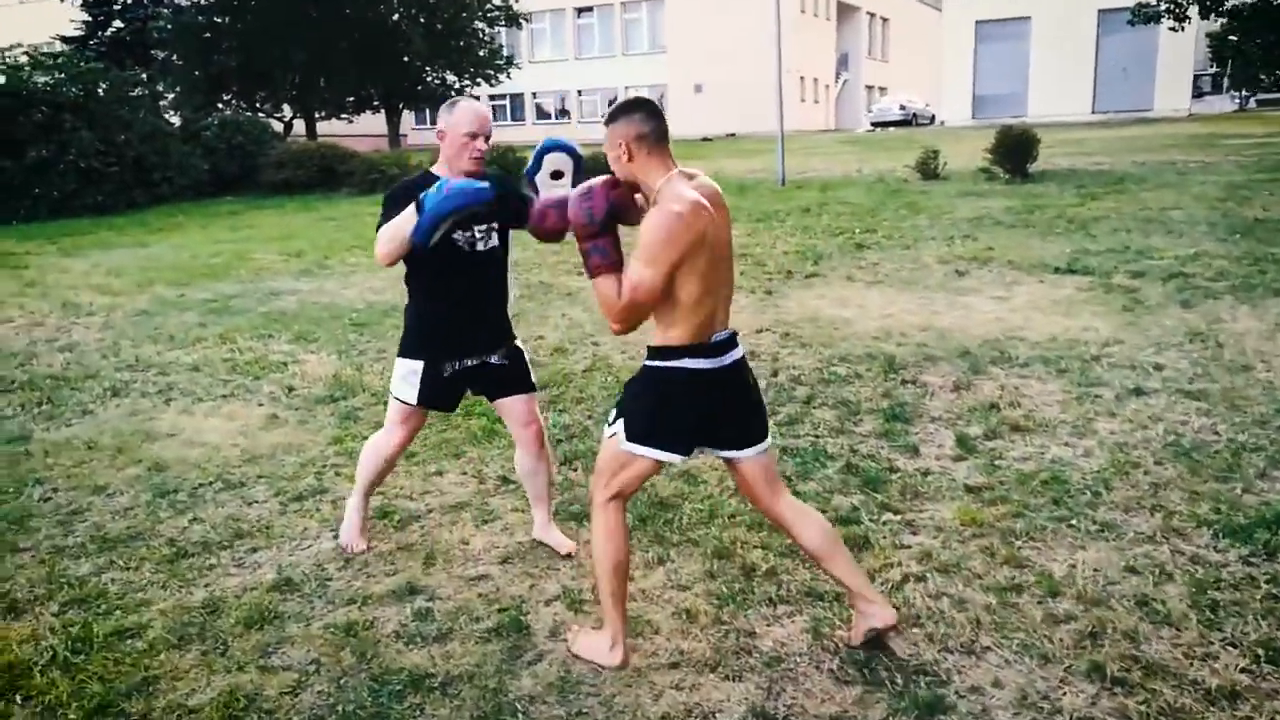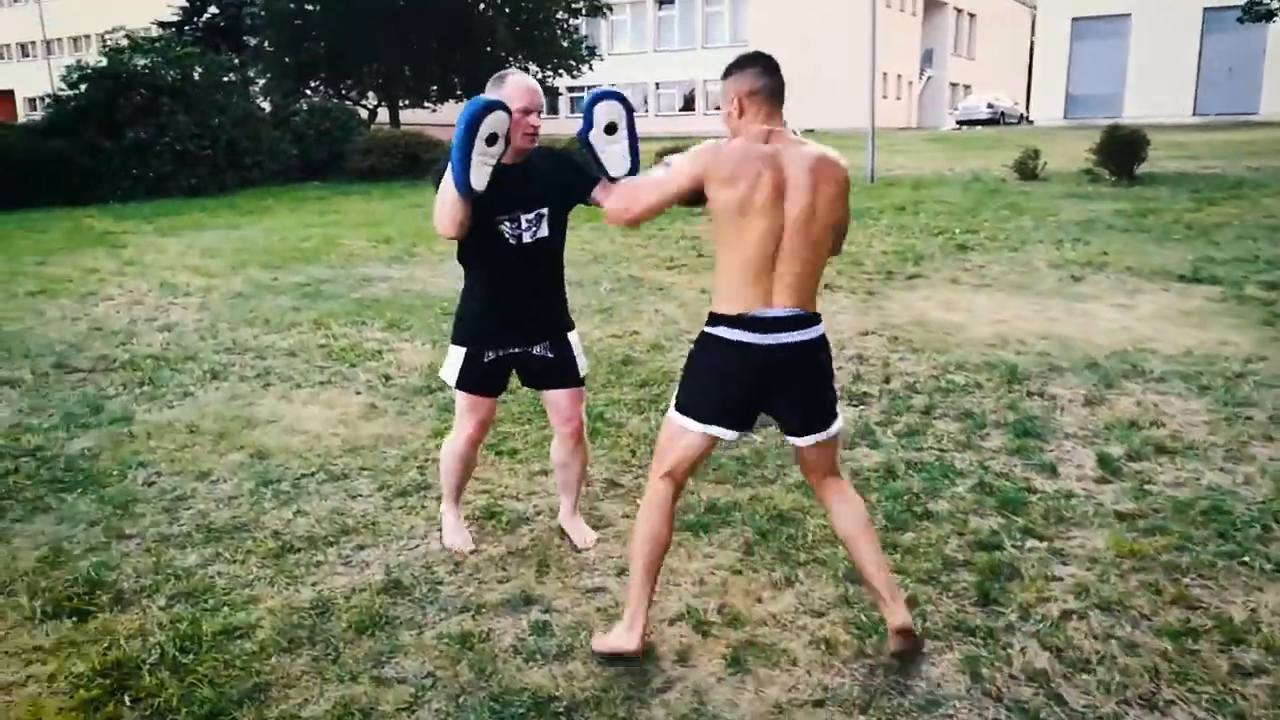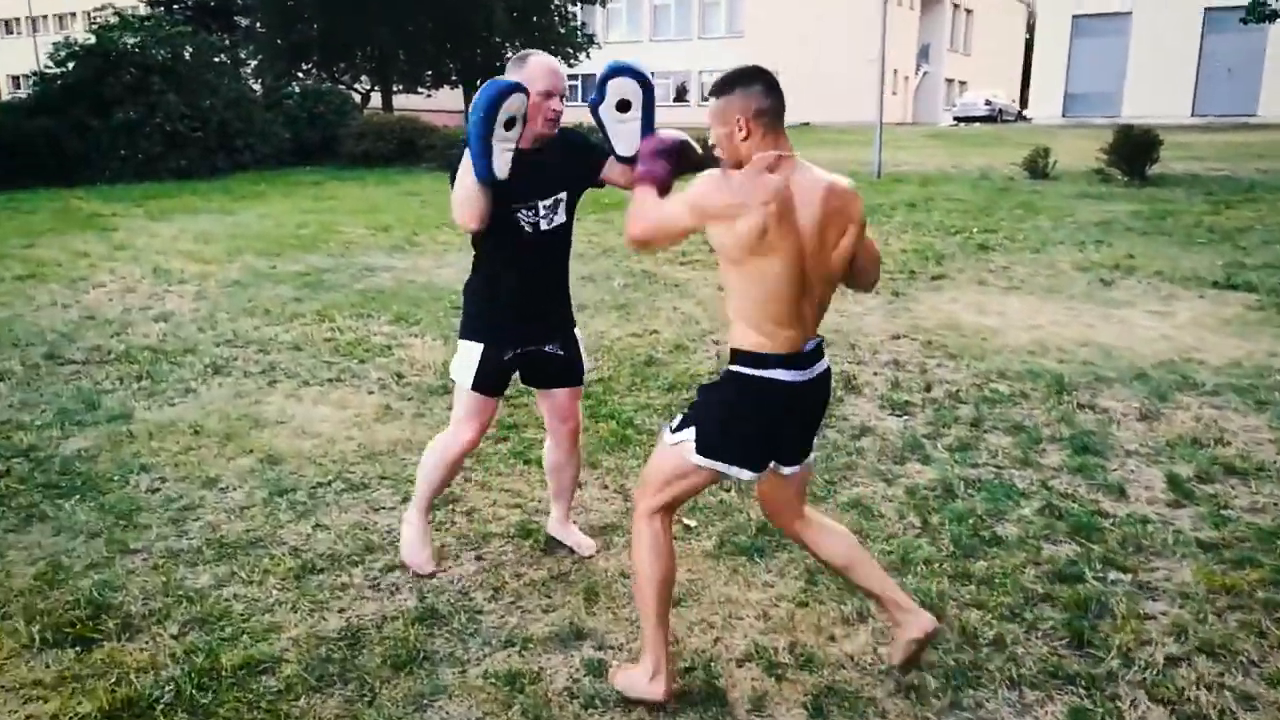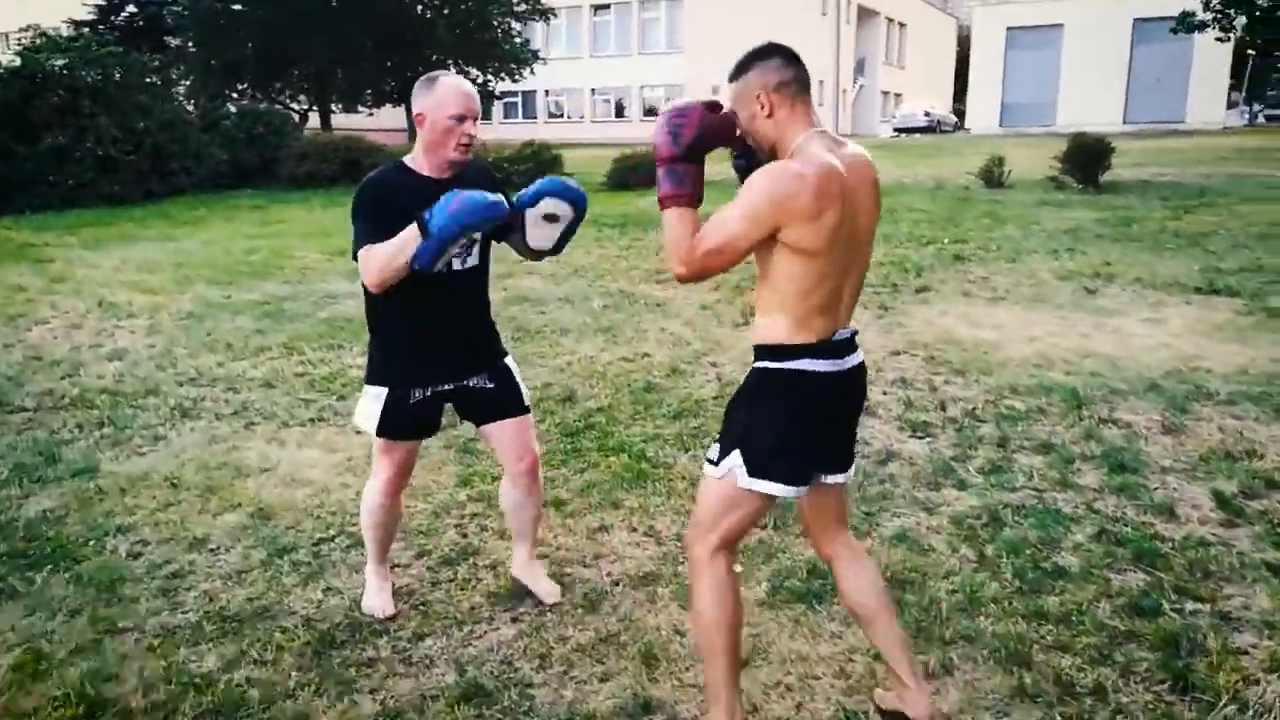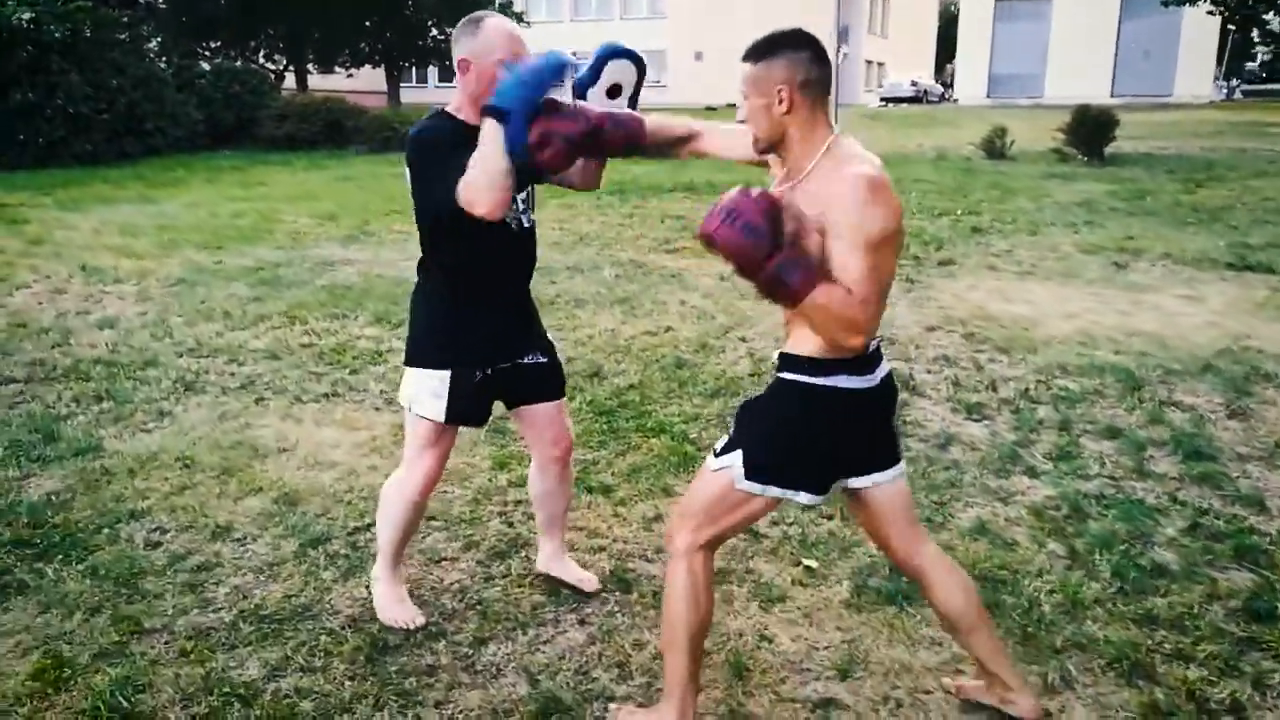
dt=0.5s
person 1, frame 1
left shoulder: (666, 216)
right shoulder: (702, 190)
left elbow: (621, 316)
left wrist: (595, 237)
left hip: (675, 378)
right hip: (728, 369)
left knee: (607, 496)
right knee: (773, 497)
left ankle: (610, 639)
right ankle: (870, 605)
person 1, frame 2
left shoulder: (720, 156)
right shoulder: (831, 167)
left elbow: (619, 211)
left wrist: (633, 179)
left hip: (732, 349)
right hip: (802, 347)
left knee: (664, 477)
right knee: (829, 483)
left ankle: (632, 625)
right ankle: (894, 610)
person 1, frame 3
left shoulder: (743, 194)
right shoulder: (836, 191)
left elbow: (639, 232)
right elbow: (865, 275)
left wrist: (650, 169)
left hip: (752, 389)
right hip: (805, 381)
left knee: (650, 505)
right knee: (787, 513)
left ankle: (652, 669)
right ankle: (910, 617)
person 1, frame 4
left shoulder: (785, 180)
right shoulder: (857, 164)
left elbow: (687, 263)
left wrist: (676, 166)
right wrist: (746, 159)
left hip: (788, 384)
right hip: (840, 371)
left knee: (708, 546)
right knee: (830, 535)
person 1, frame 5
left shoulder: (857, 186)
right shoulder: (799, 153)
left elbow: (851, 327)
left wrist: (771, 262)
right wrist: (609, 123)
left hip: (813, 400)
right hip: (858, 392)
left knee: (687, 537)
right knee: (908, 544)
person 2, frame 1
left shoulder: (495, 189)
right shoulder: (411, 192)
left elbow: (547, 225)
right elbow: (385, 253)
left wrist: (559, 194)
right wrist: (426, 206)
left hip: (494, 339)
right hip: (431, 342)
left knee: (530, 430)
right knee: (398, 436)
left ankle: (543, 522)
right ankle: (356, 506)
person 2, frame 2
left shoulder: (555, 165)
right shoulder: (465, 169)
right elbow: (448, 227)
right wrist: (465, 157)
left hip: (548, 323)
right hip: (484, 327)
left knee: (570, 425)
right knee: (471, 428)
left ankle: (570, 513)
right ankle: (450, 510)
person 2, frame 3
left shoulder: (567, 146)
right shoulder: (485, 155)
left elbow: (629, 175)
right elbow: (469, 219)
left wrist: (627, 129)
right wrist: (480, 143)
left hip: (552, 318)
right hip: (494, 321)
left knee: (566, 424)
right knee: (467, 430)
left ankle: (561, 519)
right ankle: (417, 520)
person 2, frame 4
left shoulder: (480, 179)
right shoulder: (379, 191)
left elbow: (523, 240)
right elbow: (373, 275)
left wrist: (541, 223)
right wrist: (431, 227)
left hip: (479, 352)
right hip: (404, 362)
left knee: (524, 459)
right knee: (389, 473)
left ankle: (525, 560)
right ankle: (376, 571)
person 2, frame 5
right shoulder: (434, 139)
left elbow: (583, 176)
right elbow: (485, 202)
right wrist: (501, 120)
left hip: (516, 325)
right hip: (446, 335)
left knee: (555, 442)
right knee: (423, 466)
left ankle: (552, 548)
